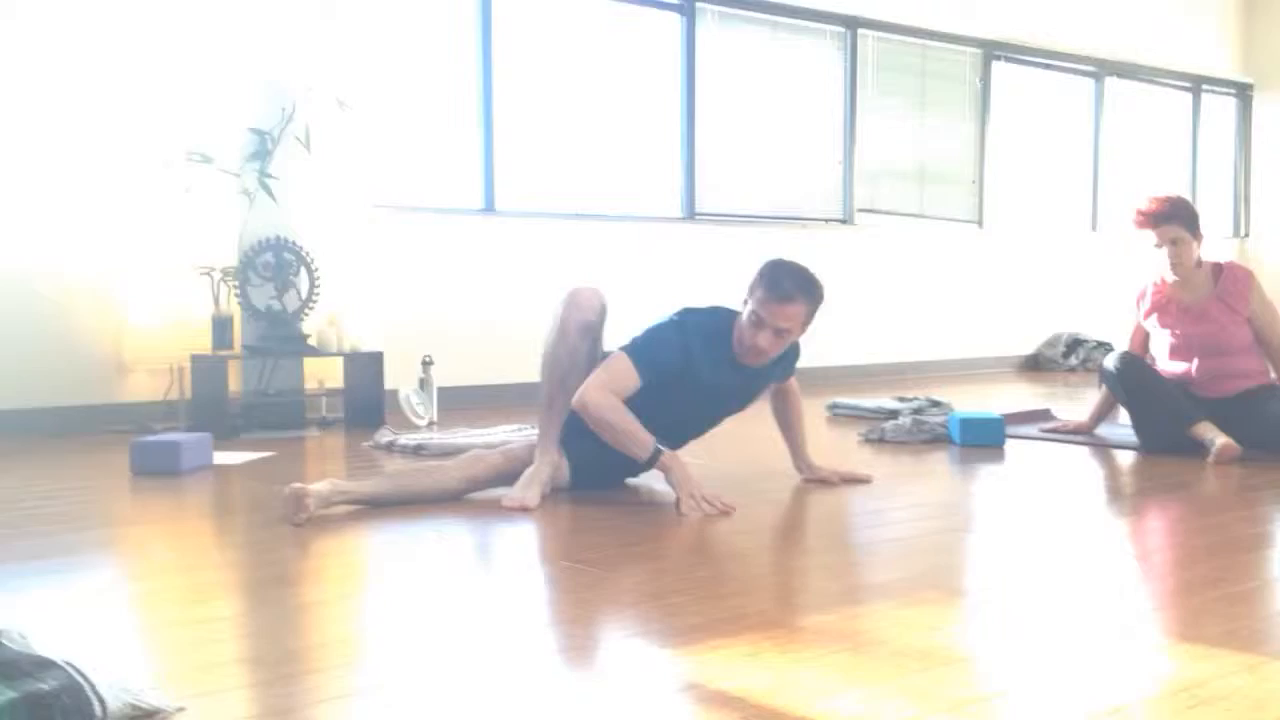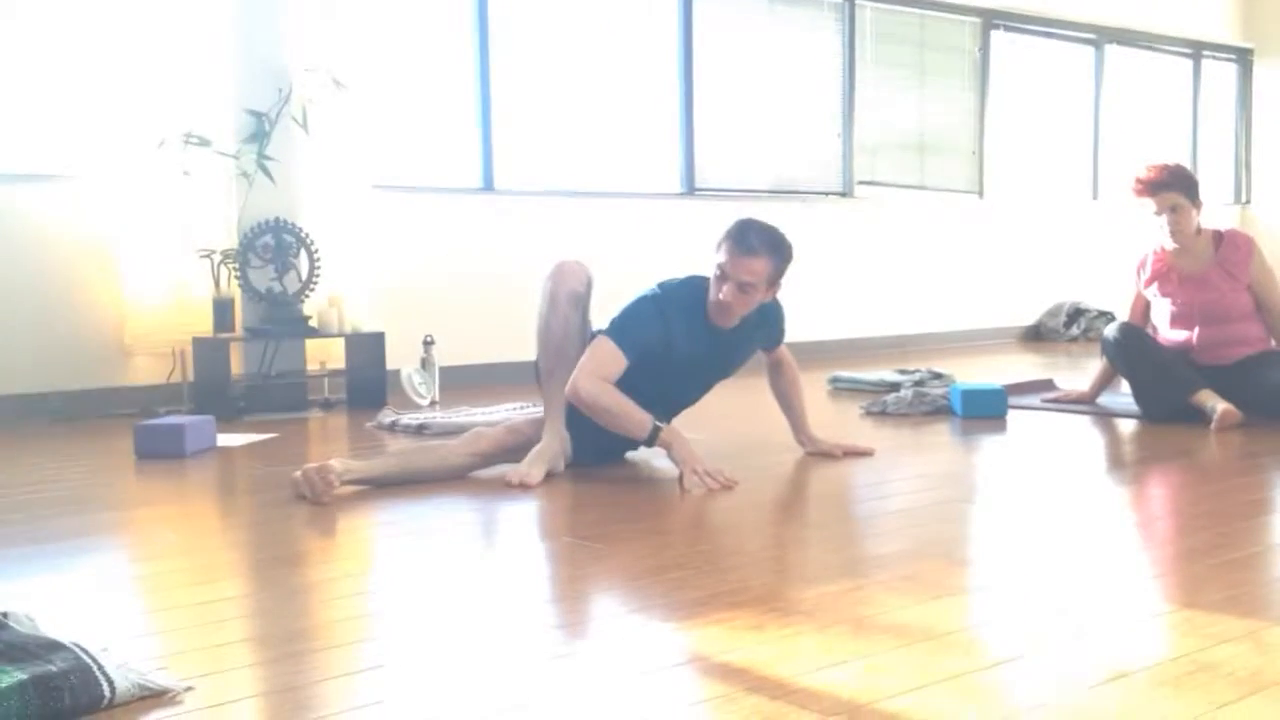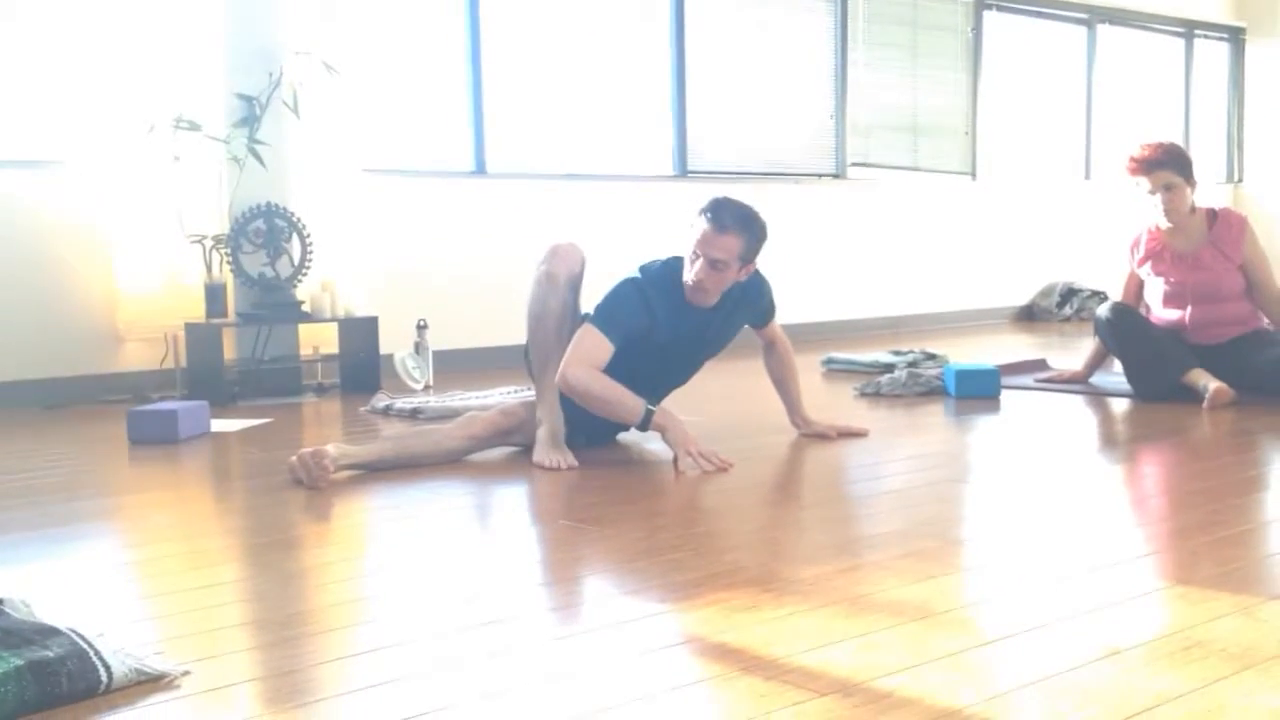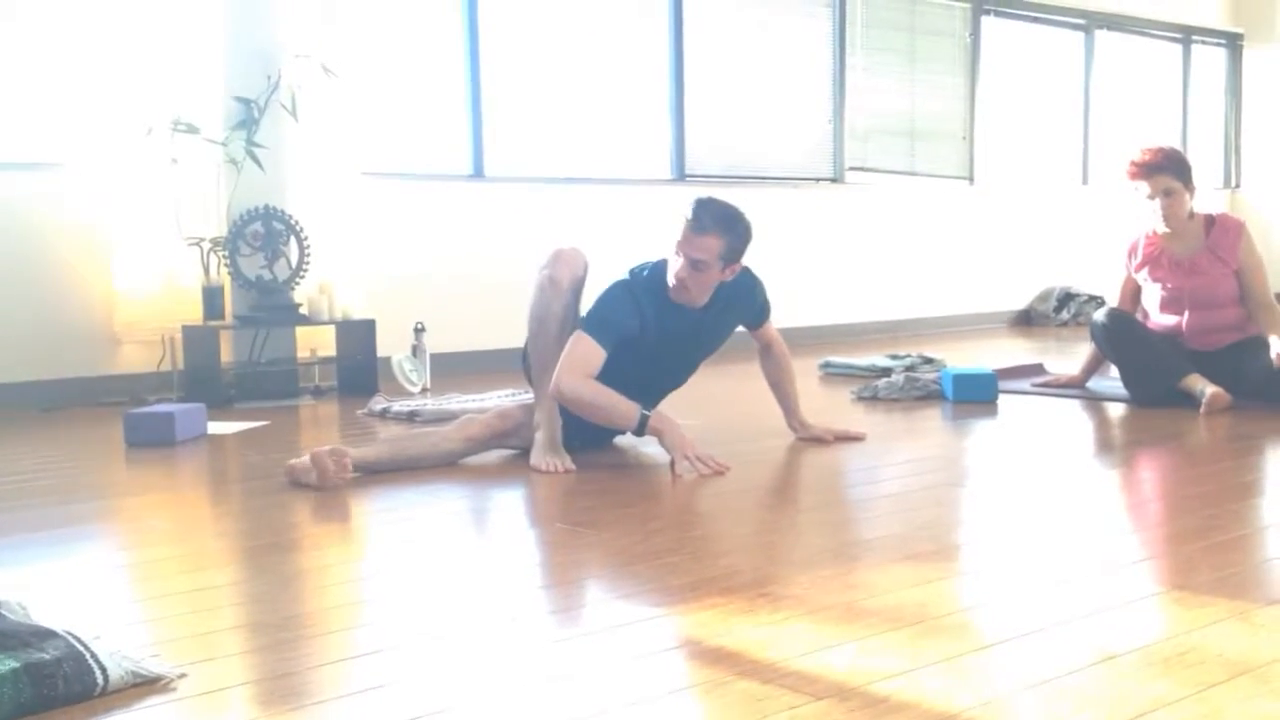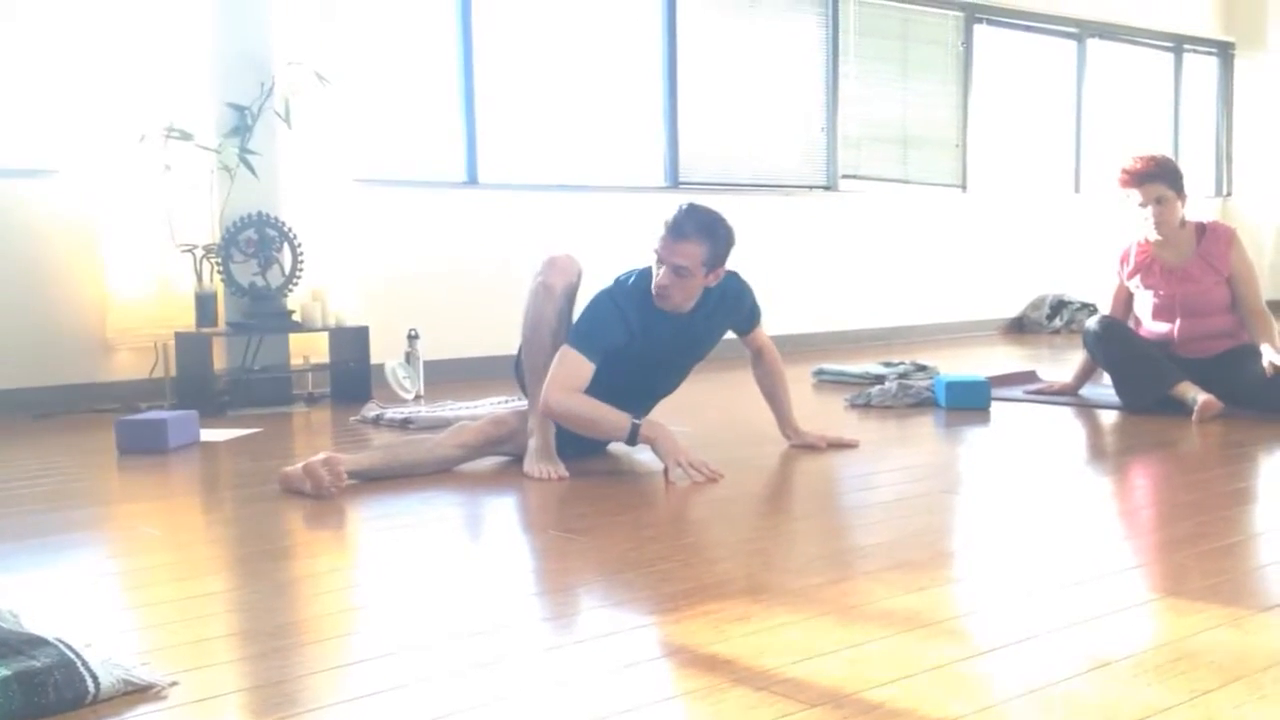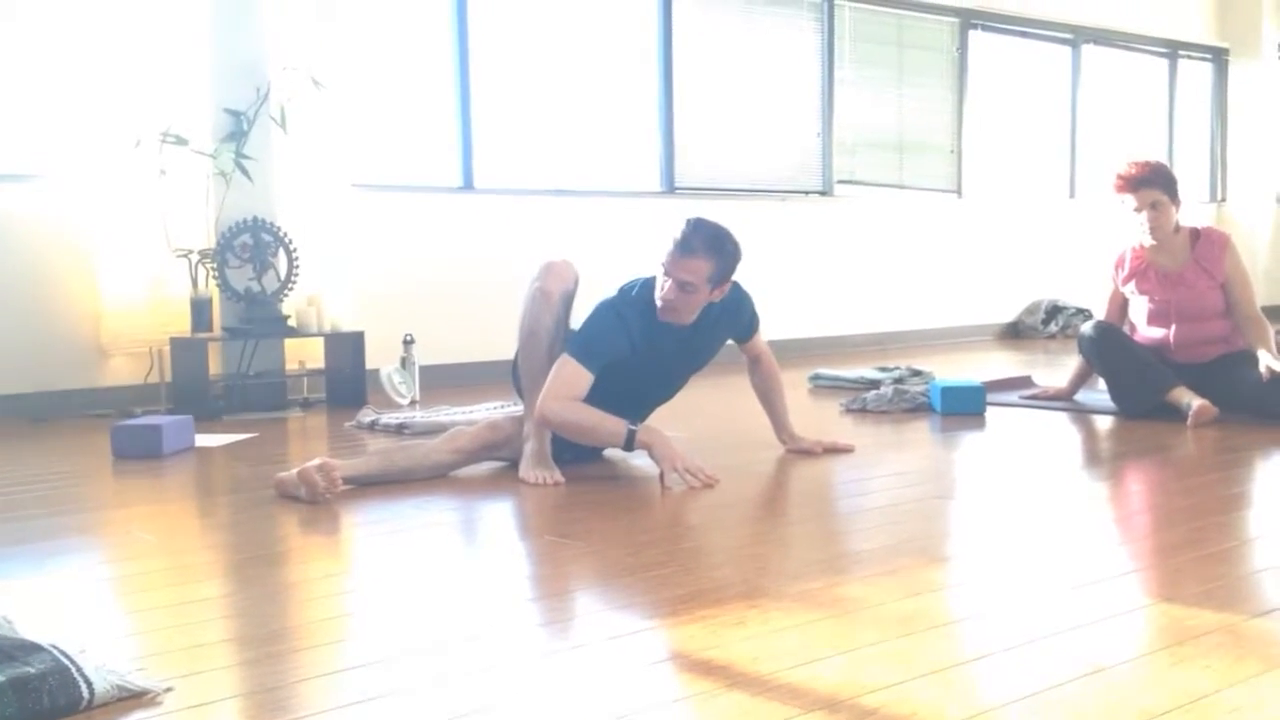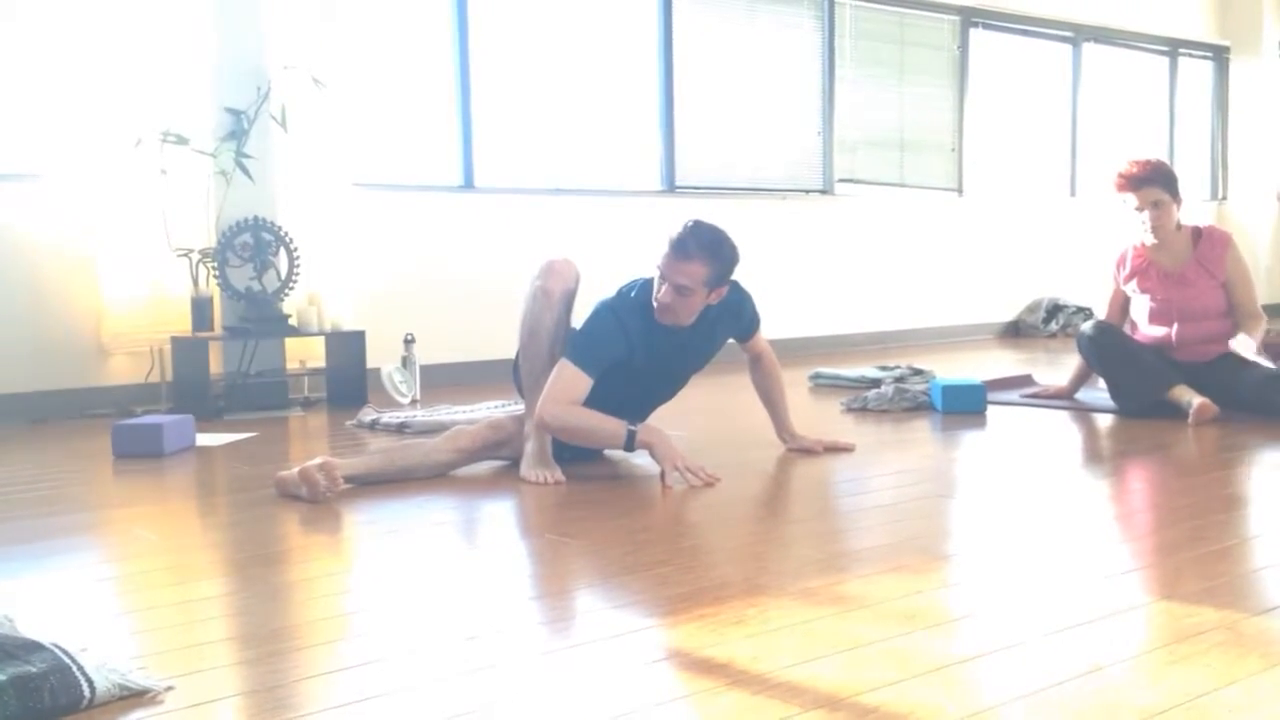
dt=0.5s
person 1, frame 1
left shoulder: (780, 351)
right shoulder: (687, 333)
left elbow: (785, 392)
right elbow: (590, 399)
left wrist: (805, 464)
right wrist: (671, 463)
left hip: (619, 463)
right hip: (589, 428)
left knee: (493, 468)
left ankle: (338, 493)
person 1, frame 2
left shoulder: (765, 316)
right shoulder: (663, 304)
left elbow: (780, 364)
right elbow: (584, 387)
left wrist: (806, 437)
right wrist: (672, 439)
left hip: (614, 439)
right hip: (582, 407)
left knee: (497, 443)
left ankle: (347, 470)
right ankle: (552, 438)
person 1, frame 3
left shoulder: (750, 292)
right shoulder: (643, 290)
left elbow: (775, 343)
right elbow: (575, 375)
left wrist: (802, 419)
right wrist: (665, 422)
left hip: (610, 417)
right hip: (569, 386)
left knee: (494, 427)
left ankle: (345, 456)
right ankle: (550, 422)
person 1, frame 4
left shoulder: (742, 290)
right shoulder: (633, 294)
left elbow: (771, 345)
right elbow: (569, 383)
left wrist: (798, 423)
right wrist: (661, 425)
left hip: (607, 419)
right hip: (565, 388)
left knee: (492, 430)
left ankle: (349, 461)
right ankle: (546, 428)
person 1, frame 5
left shoulder: (731, 295)
right shoulder: (617, 303)
left elbow: (762, 351)
right elbow: (558, 399)
left wrist: (792, 430)
right wrist: (652, 433)
left hip: (606, 424)
right hip: (559, 400)
left knee: (486, 436)
right ankle: (507, 442)
person 1, frame 6
left shoulder: (732, 306)
right shoulder: (621, 313)
left elbow: (760, 358)
right elbow: (553, 407)
left wrist: (787, 435)
right wrist: (648, 438)
left hip: (598, 427)
right hip: (555, 399)
left knee: (481, 442)
right ankle: (535, 445)
person 1, frame 7
left shoulder: (732, 304)
right shoulder: (619, 315)
left elbow: (761, 356)
right elbow: (553, 411)
left wrist: (789, 433)
right wrist: (648, 437)
left hip: (605, 423)
right hip: (556, 403)
left knee: (478, 441)
person 2, frame 1
left shoulder: (1239, 281)
right shoulder: (1149, 298)
right elbow: (1125, 372)
right wrist: (1090, 422)
left hip: (1246, 403)
right hip: (1179, 407)
right knee: (1116, 362)
right ankle: (1211, 436)
person 2, frame 2
left shoulder: (1239, 248)
right shoulder: (1149, 267)
right elbow: (1126, 343)
right wrist: (1092, 392)
left hip: (1247, 369)
right hip: (1180, 376)
right knee: (1116, 333)
right ankle: (1211, 404)
person 2, frame 3
left shoulder: (1232, 227)
right shoulder: (1143, 246)
right elbow: (1118, 321)
right wrist: (1085, 371)
left hip: (1239, 348)
right hip: (1172, 354)
right knee: (1109, 314)
right ankle: (1204, 382)
person 2, frame 4
left shoulder: (1230, 233)
right shoulder: (1140, 251)
right elbow: (1113, 327)
right wrist: (1082, 375)
left hip: (1234, 354)
right hip: (1167, 361)
right knee: (1104, 320)
right ankle: (1200, 387)
person 2, frame 5
left shoulder: (1221, 240)
right shoulder: (1132, 258)
left elbow: (1254, 310)
right elbow: (1106, 336)
right wrist: (1074, 383)
left hip: (1225, 361)
right hip: (1159, 366)
right knee: (1097, 328)
right ankle: (1191, 395)
person 2, frame 6
left shoulder: (1216, 246)
right shoulder: (1126, 264)
left elbow: (1248, 315)
right elbow: (1101, 340)
right wrist: (1070, 388)
left hip: (1219, 367)
right hip: (1154, 373)
right knee: (1092, 332)
right ankle: (1186, 400)
person 2, frame 7
left shoulder: (1217, 245)
right shoulder: (1128, 262)
left elbow: (1250, 314)
right elbow: (1103, 337)
left wrist: (1246, 340)
right wrist: (1070, 387)
left hip: (1220, 365)
right hip: (1155, 371)
right knee: (1091, 333)
right ankle: (1186, 399)
